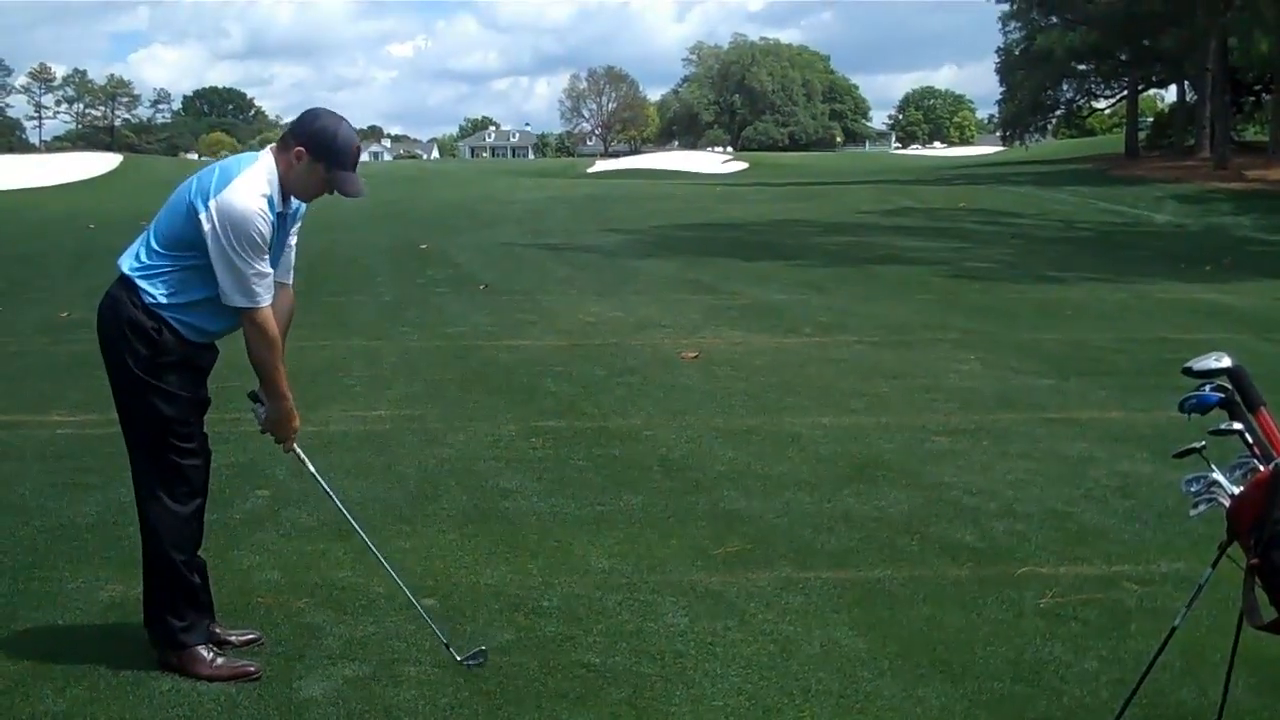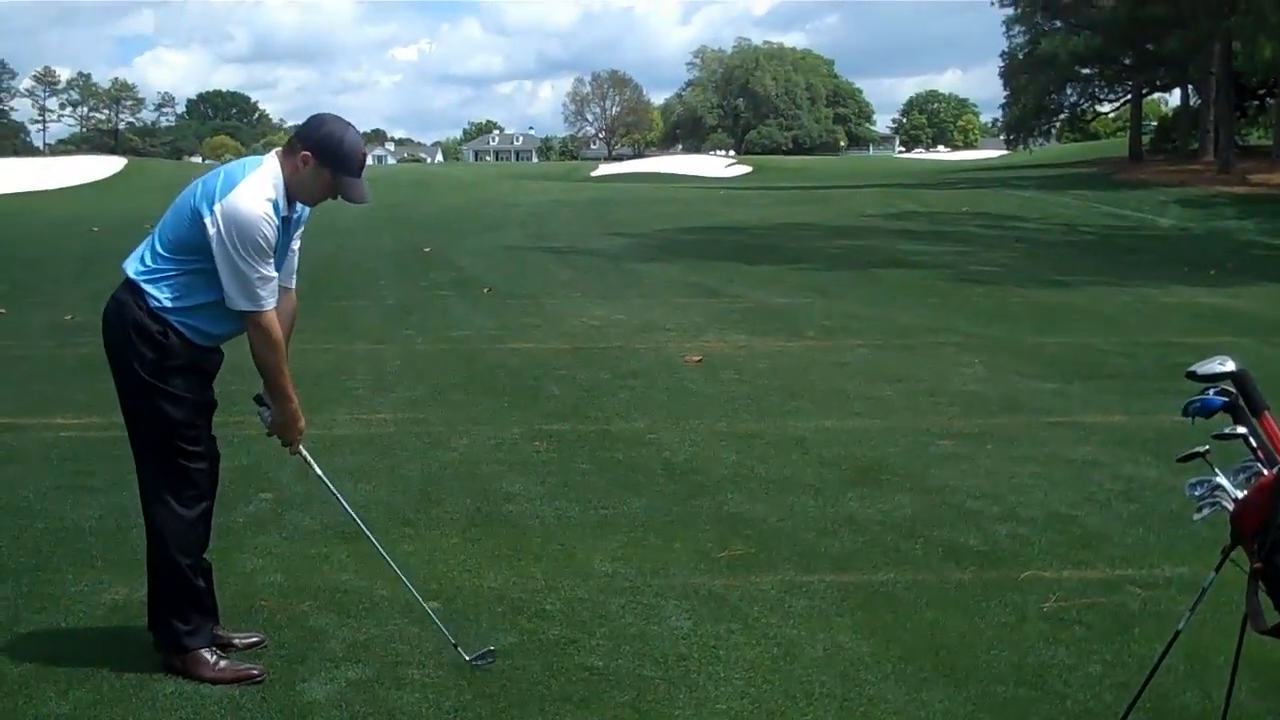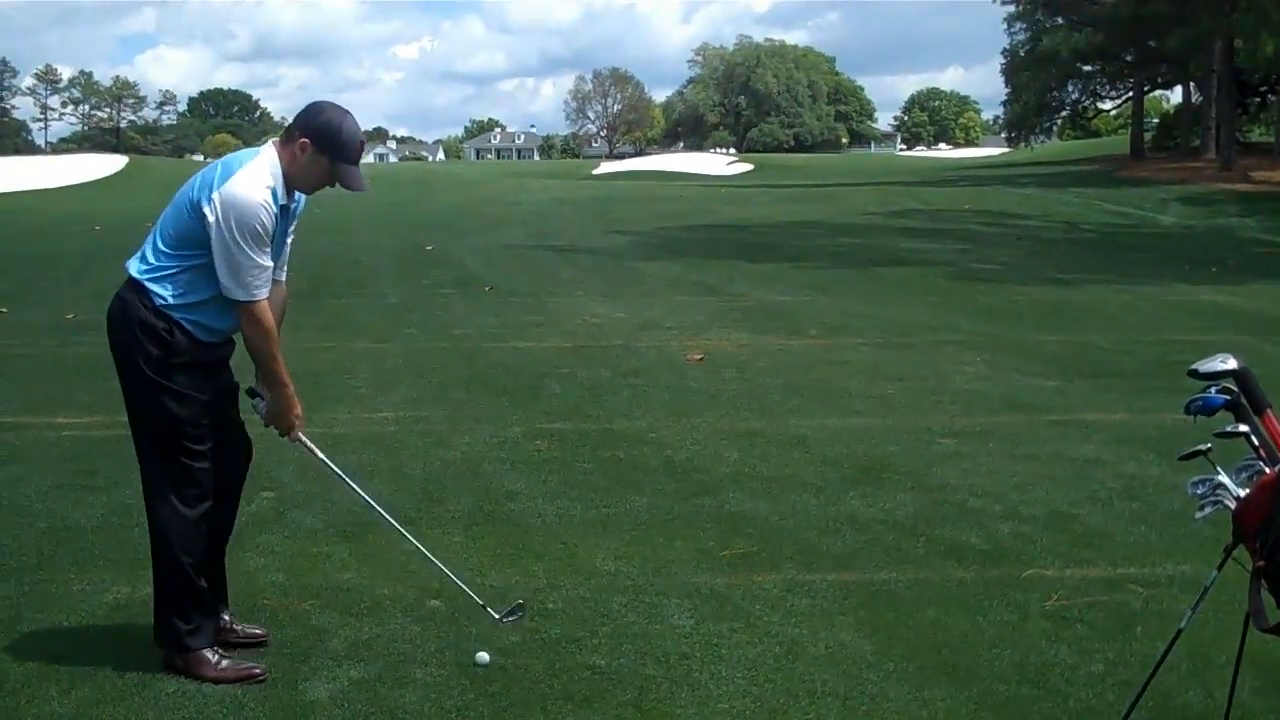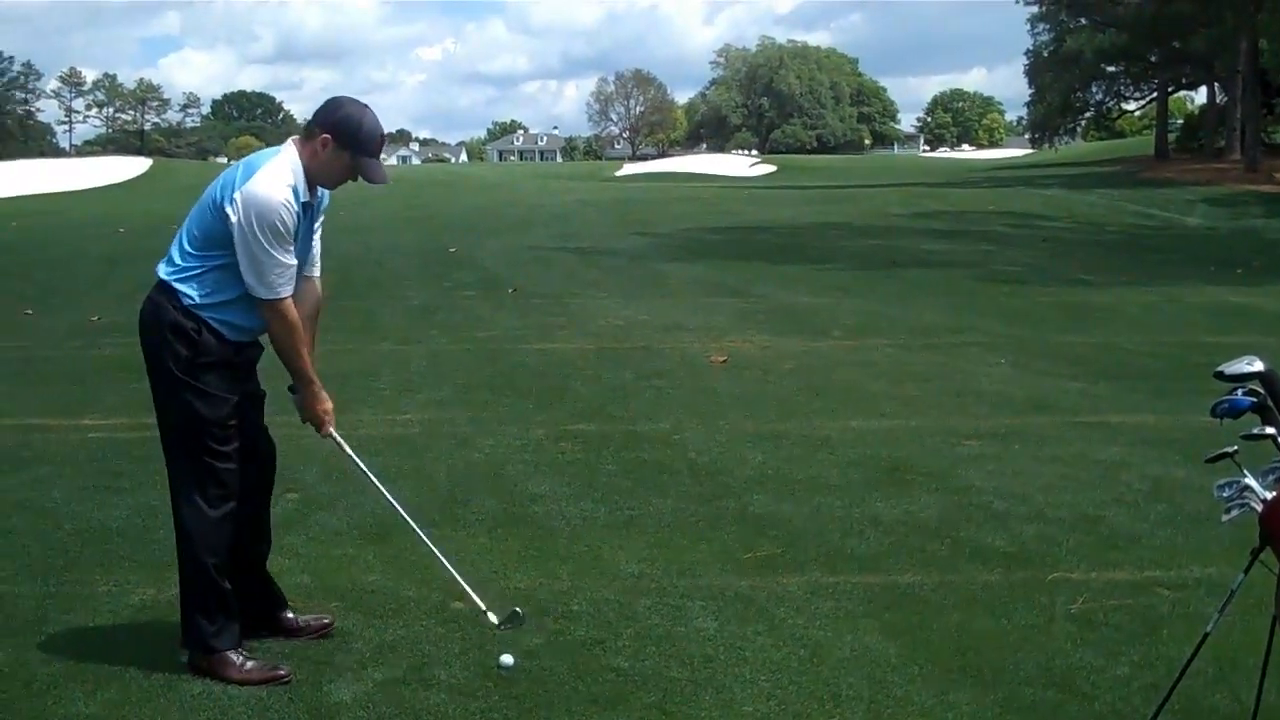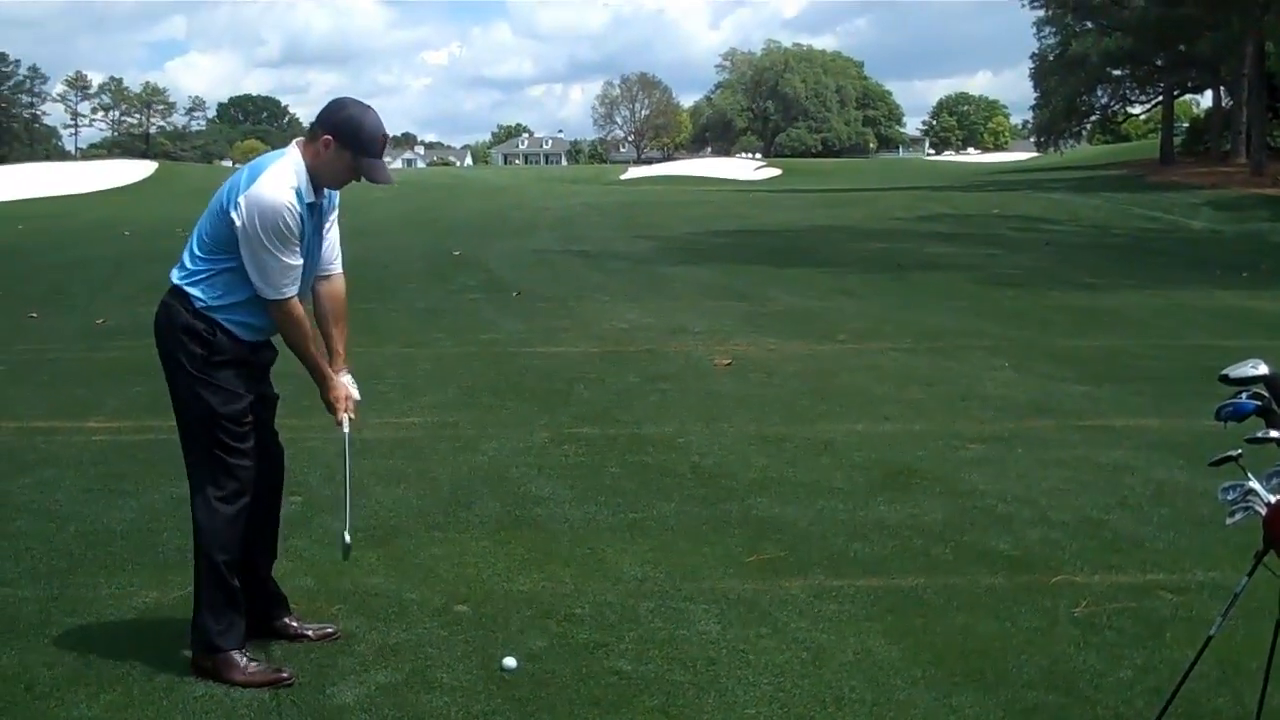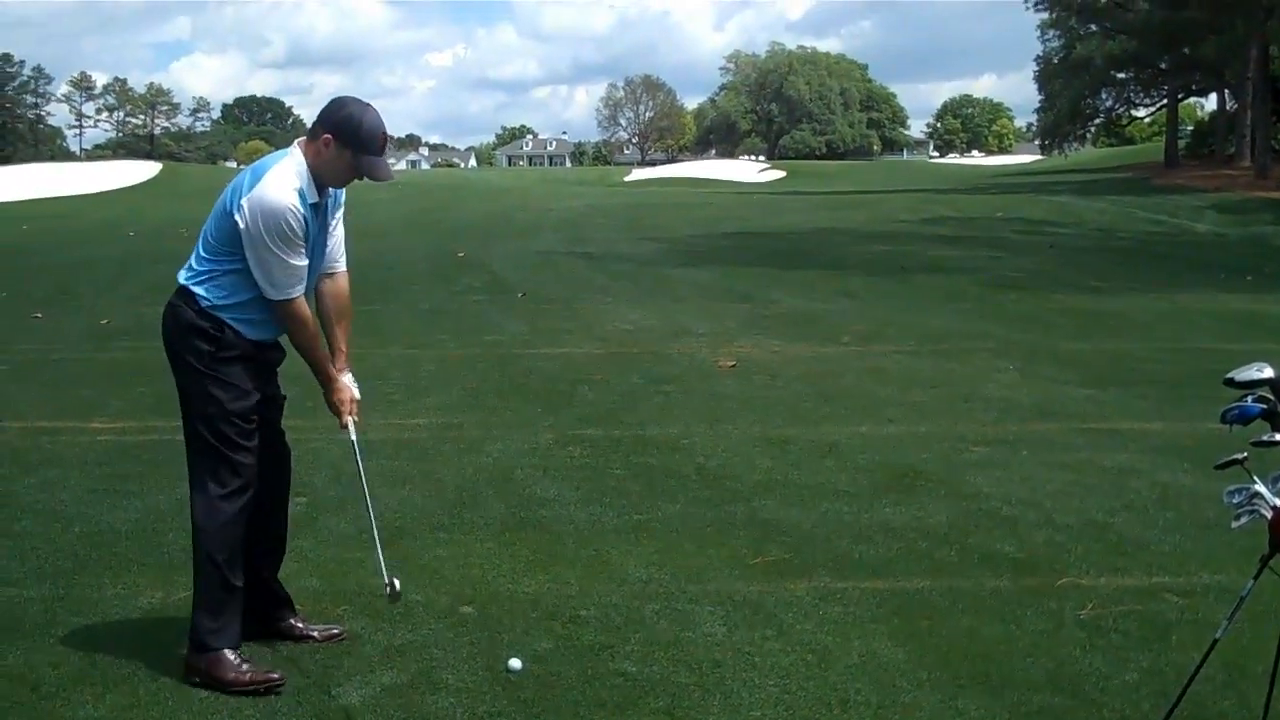
dt=0.2s
person 1, frame 1
left shoulder: (285, 196)
right shoulder: (243, 202)
left elbow: (279, 291)
right elbow: (255, 317)
left wrist: (274, 391)
right wrist: (281, 402)
left hip: (178, 330)
right hip: (143, 328)
left knee: (188, 474)
right knee: (173, 479)
left ankle: (190, 617)
right ankle: (180, 637)
person 1, frame 2
left shoulder: (288, 200)
right shoulder: (248, 206)
left elbow: (282, 296)
right elbow: (259, 321)
left wrist: (278, 395)
right wrist: (286, 404)
left hip: (182, 334)
right hip: (149, 332)
left knee: (197, 476)
right knee: (180, 481)
left ankle: (193, 618)
right ankle: (183, 640)
person 1, frame 3
left shoulder: (285, 190)
right shoulder: (247, 194)
left elbow: (274, 288)
right elbow: (252, 309)
left wrist: (270, 384)
right wrist: (282, 392)
left hip: (193, 331)
right hip: (155, 330)
left knee: (228, 456)
right knee: (185, 481)
left ankle: (207, 609)
right ankle: (187, 640)
person 1, frame 4
left shoulder: (310, 189)
right shoulder: (267, 192)
left elbow: (306, 285)
right elbow: (276, 306)
left wrist: (308, 377)
right wrist: (310, 388)
left hip: (224, 334)
right hip: (185, 333)
left knee: (254, 466)
right knee: (210, 482)
left ankle: (257, 606)
right ankle: (212, 642)
person 1, frame 5
left shoulder: (320, 190)
right shoulder: (271, 195)
left elbow: (328, 278)
right elbow: (284, 304)
left wrist: (341, 368)
right wrist: (323, 379)
left hip: (240, 337)
right hip: (201, 335)
left knee: (262, 473)
right knee: (226, 480)
left ankle: (260, 610)
right ankle: (217, 644)
person 1, frame 6
left shoulder: (327, 188)
right shoulder: (274, 197)
left elbow: (333, 277)
right elbow: (290, 304)
left wrist: (343, 367)
right wrist: (327, 381)
left hip: (249, 337)
right hip: (208, 334)
left knee: (270, 473)
right knee: (229, 479)
left ankle: (264, 610)
right ankle: (212, 645)
